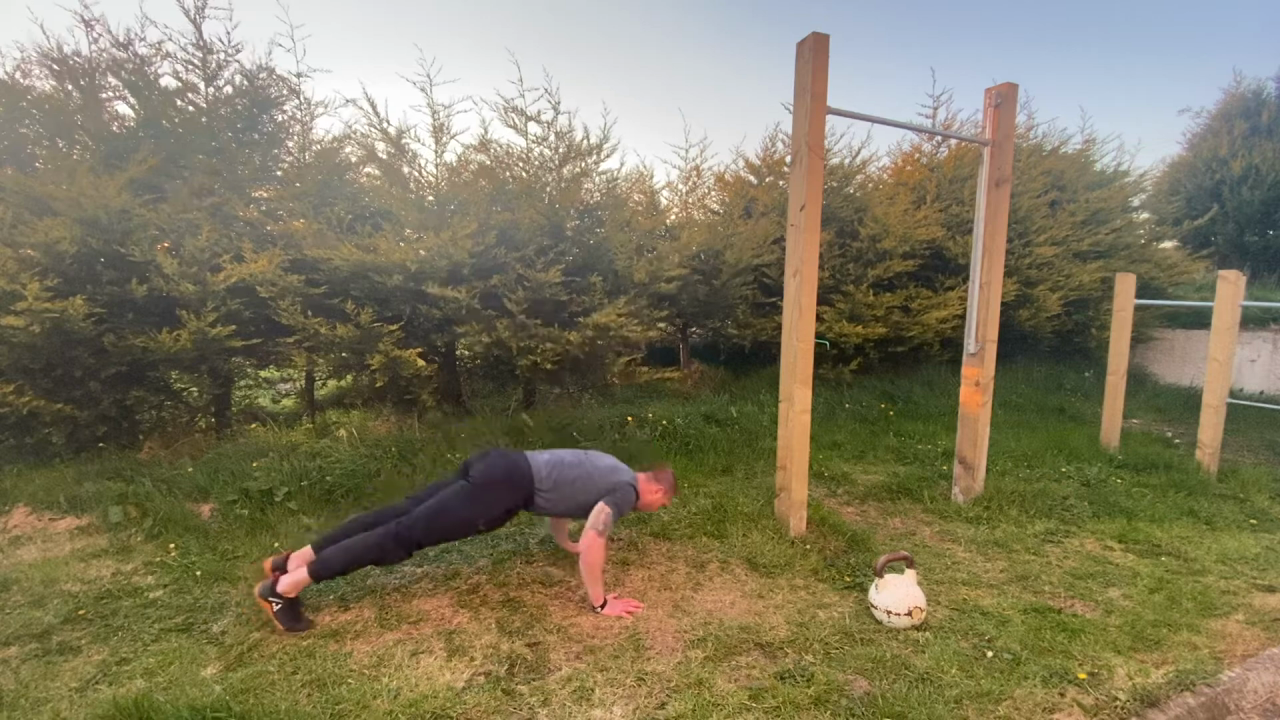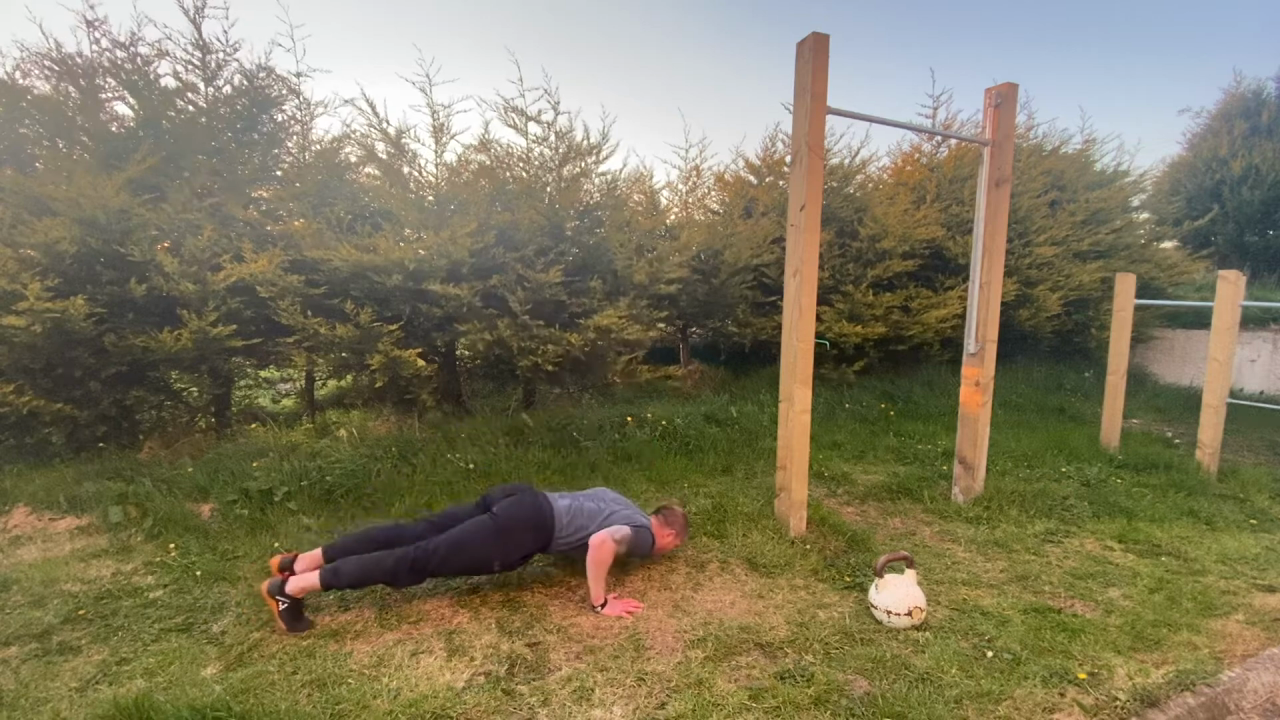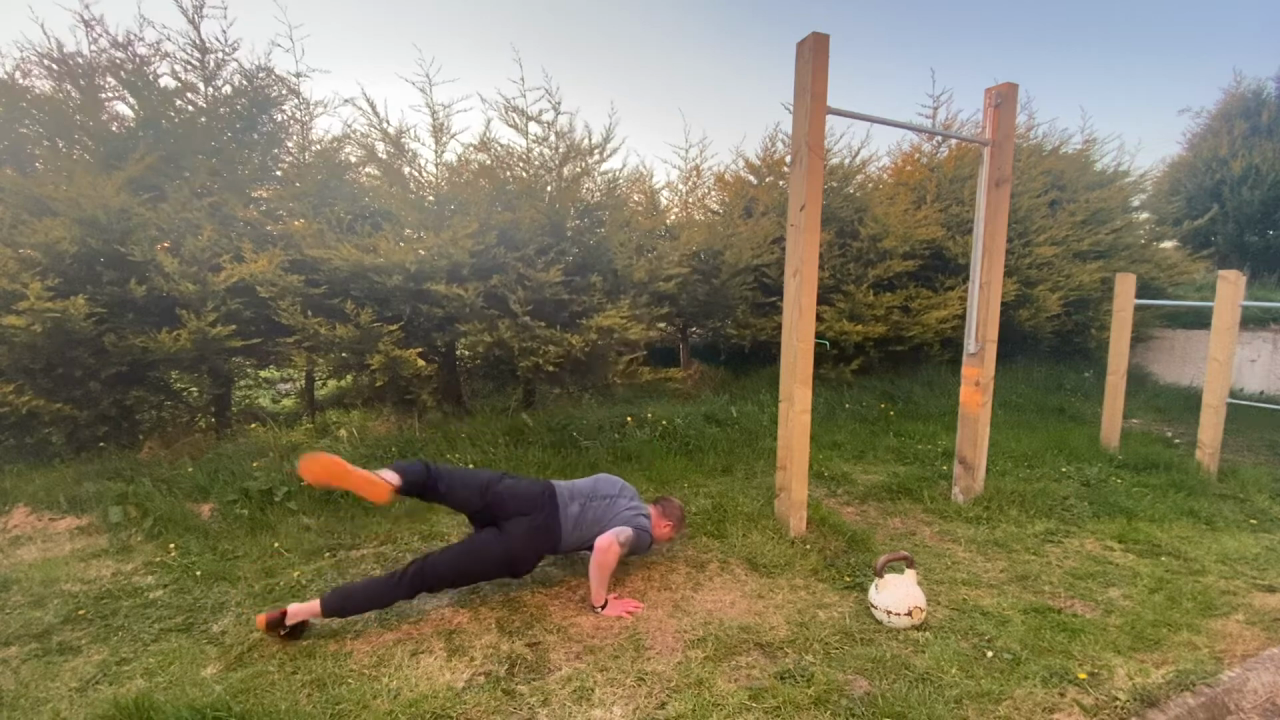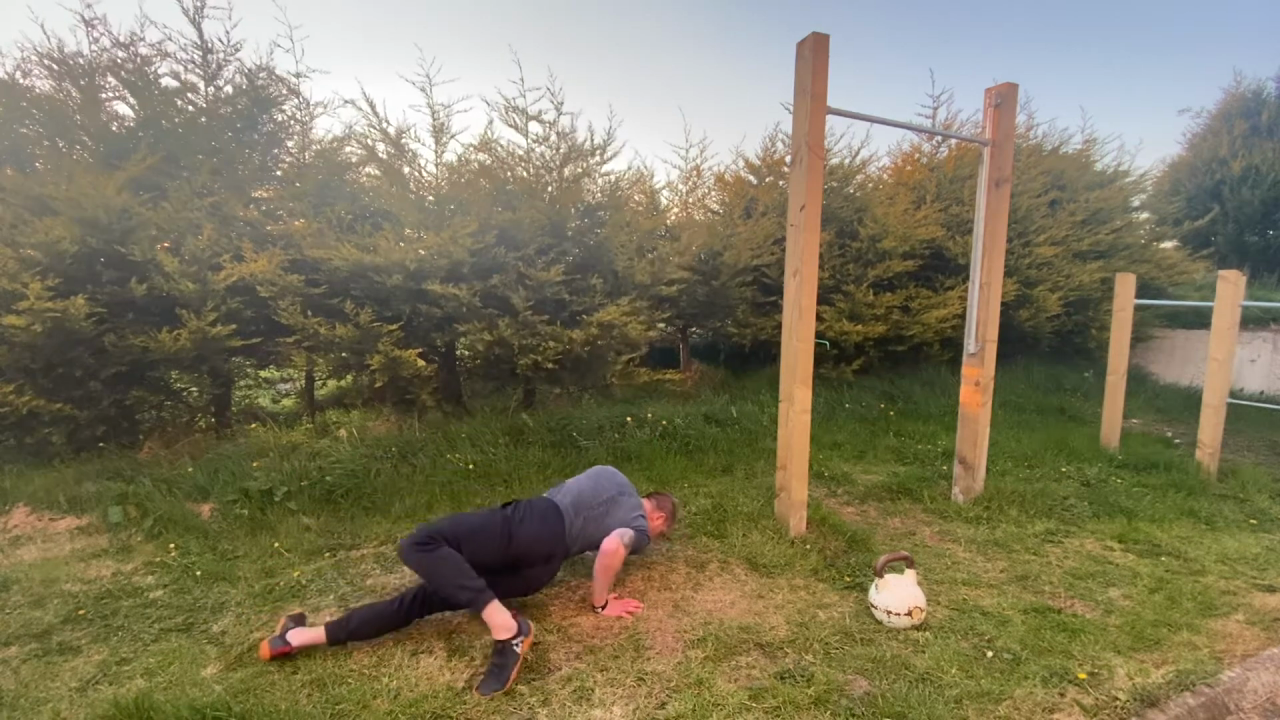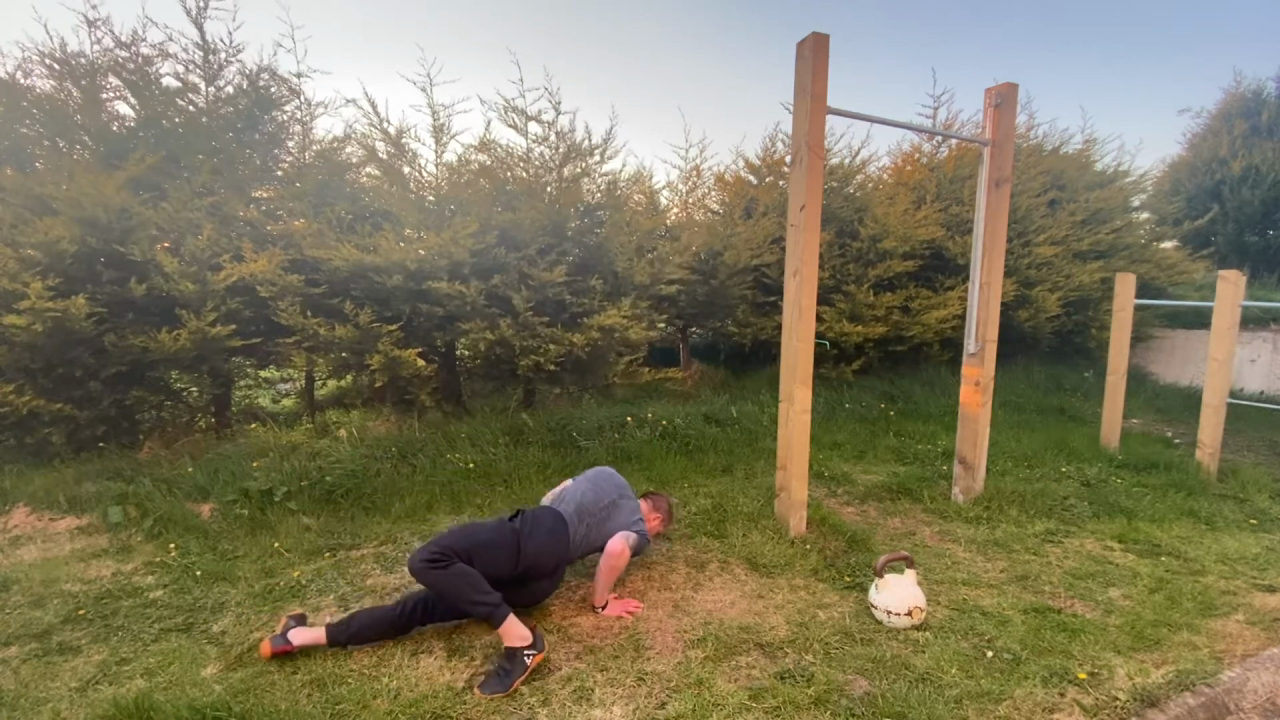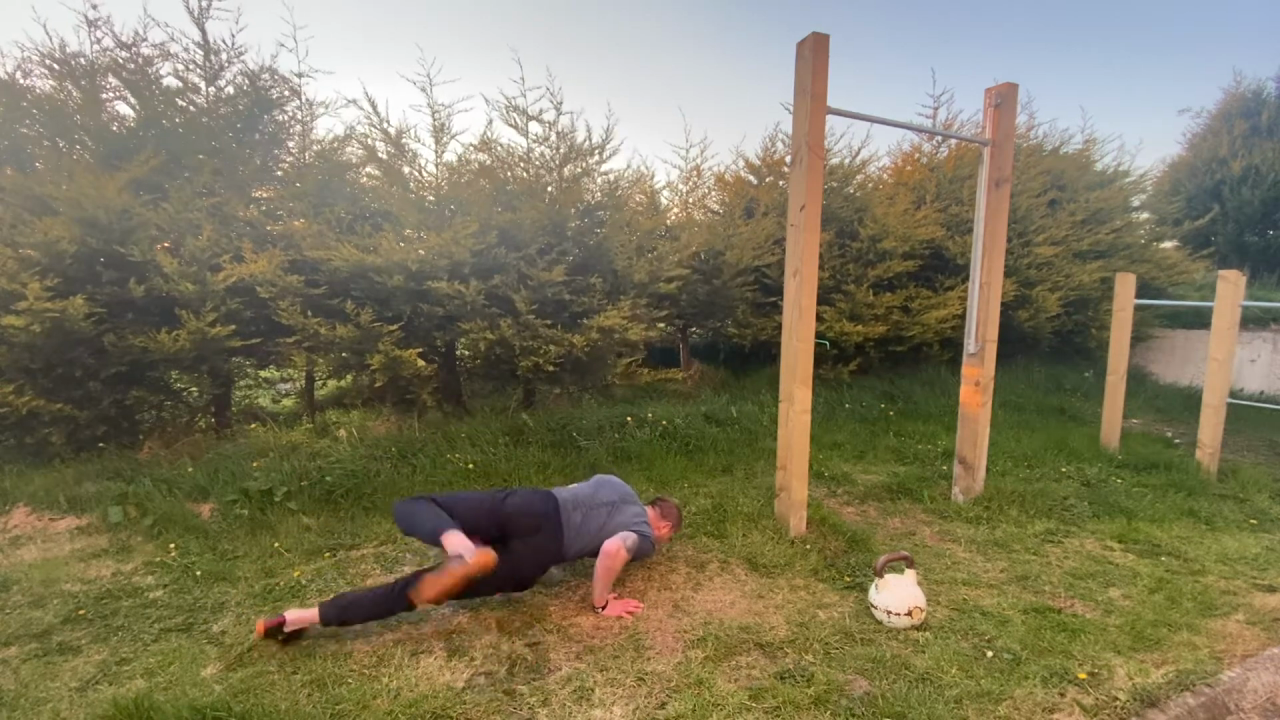
dt=0.4s
person 1, frame 1
left shoulder: (609, 471)
right shoulder: (625, 490)
right elbow: (594, 542)
left wrist: (565, 543)
right wrist: (599, 602)
left hip: (501, 463)
right hip: (505, 486)
left knee: (400, 514)
right knee: (406, 534)
left ankle: (291, 561)
right ankle: (286, 587)
person 1, frame 2
left shoulder: (620, 502)
right shoulder: (643, 536)
right elbow: (601, 543)
left wrist: (573, 543)
right wrist: (600, 602)
left hip: (522, 498)
right hip: (523, 529)
left knee: (414, 533)
right knee: (419, 560)
left ankle: (299, 562)
right ankle: (292, 587)
person 1, frame 3
left shoulder: (620, 486)
right shoulder: (641, 533)
right elbow: (606, 546)
right wrist: (600, 603)
left hip: (531, 494)
right hip: (526, 540)
right knee: (421, 574)
left ankle: (386, 479)
right ankle: (297, 612)
person 1, frame 4
left shoulder: (609, 472)
right shoulder: (640, 531)
right elbow: (610, 548)
right wrist: (601, 603)
left hip: (536, 518)
right hip: (540, 565)
person 1, frame 5
left shoulder: (606, 473)
right shoulder: (639, 532)
right elbow: (616, 550)
right wrist: (601, 603)
left hip: (536, 529)
right hip: (545, 575)
person 1, frame 6
left shoulder: (613, 483)
right shoulder: (645, 538)
right elbow: (612, 550)
right wrist: (601, 603)
left hip: (532, 506)
right hip: (535, 548)
right knee: (415, 586)
